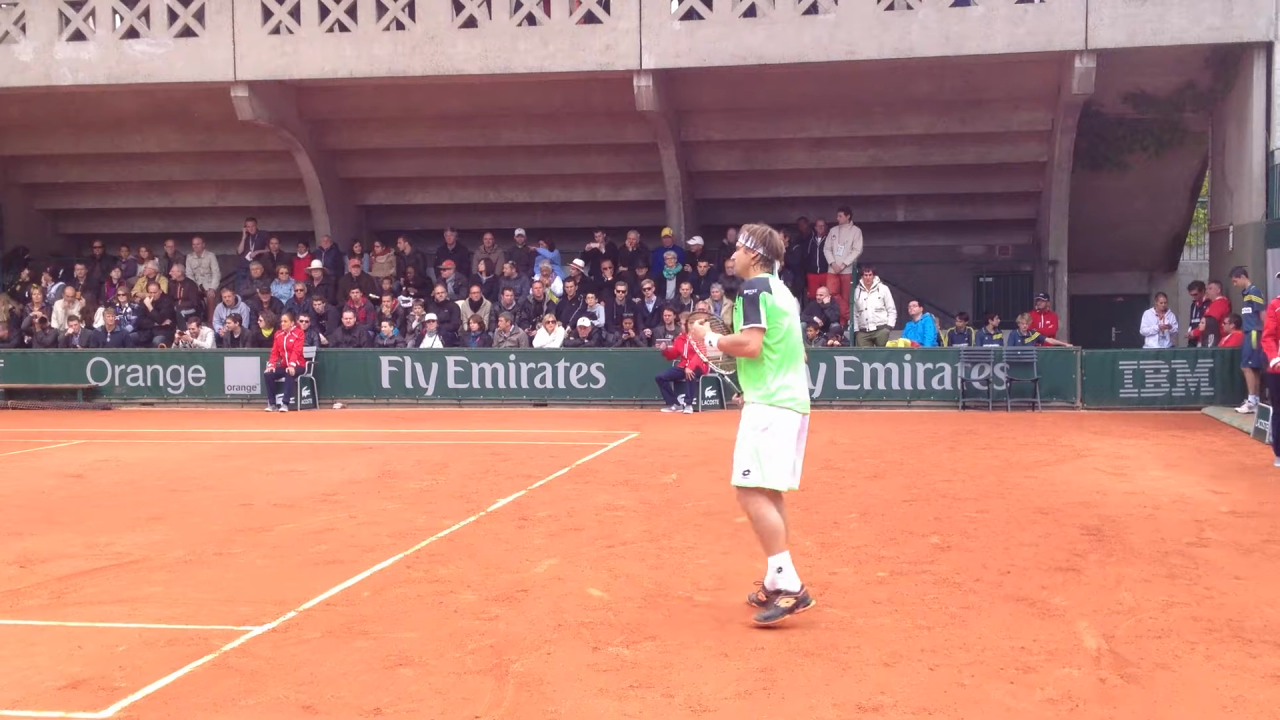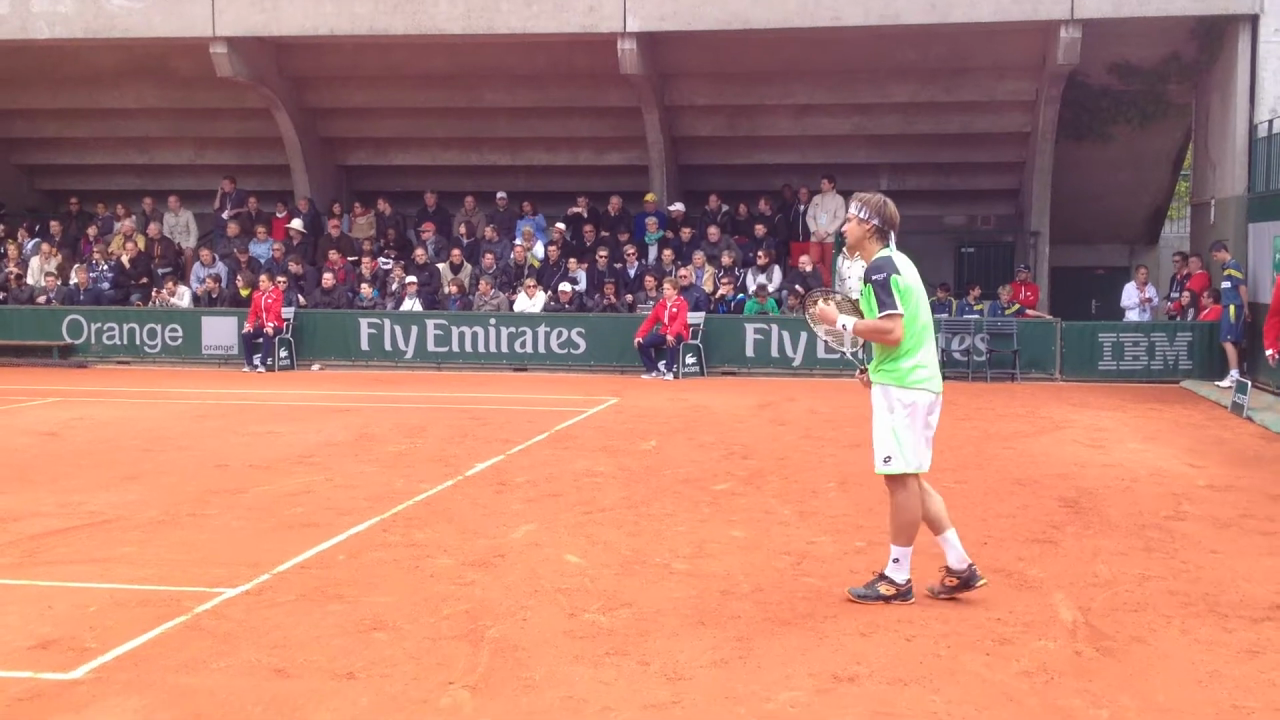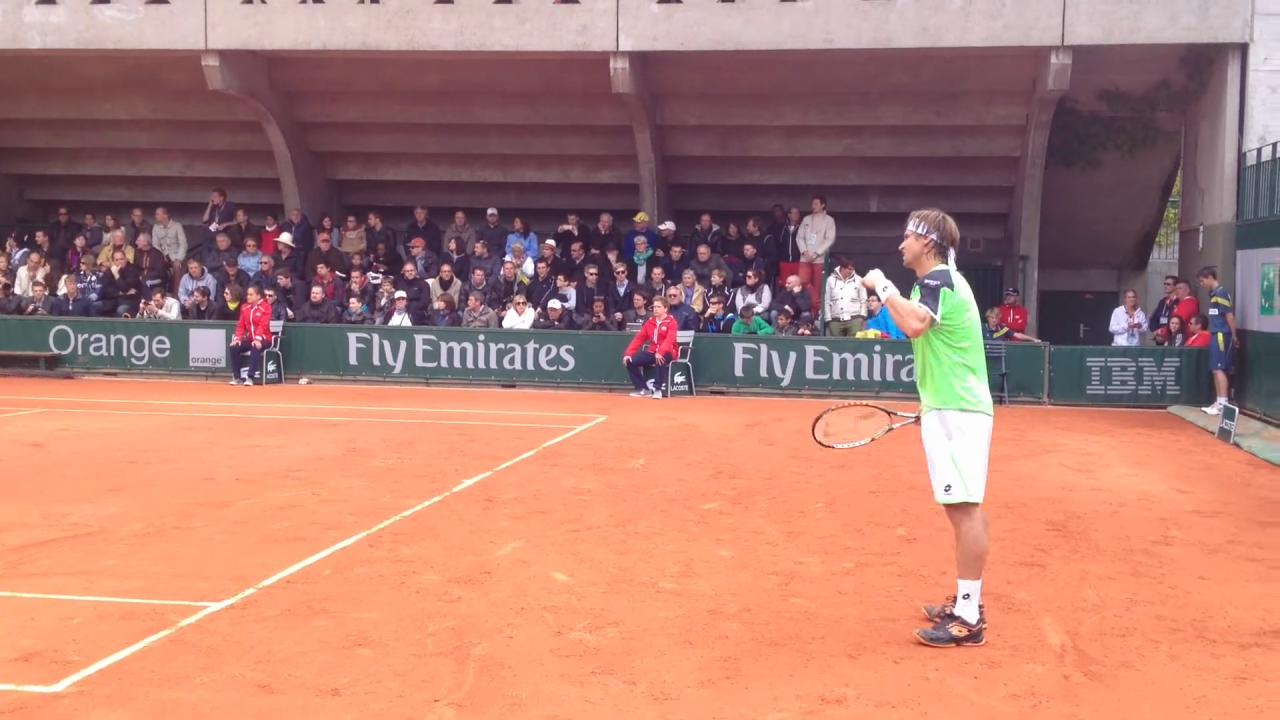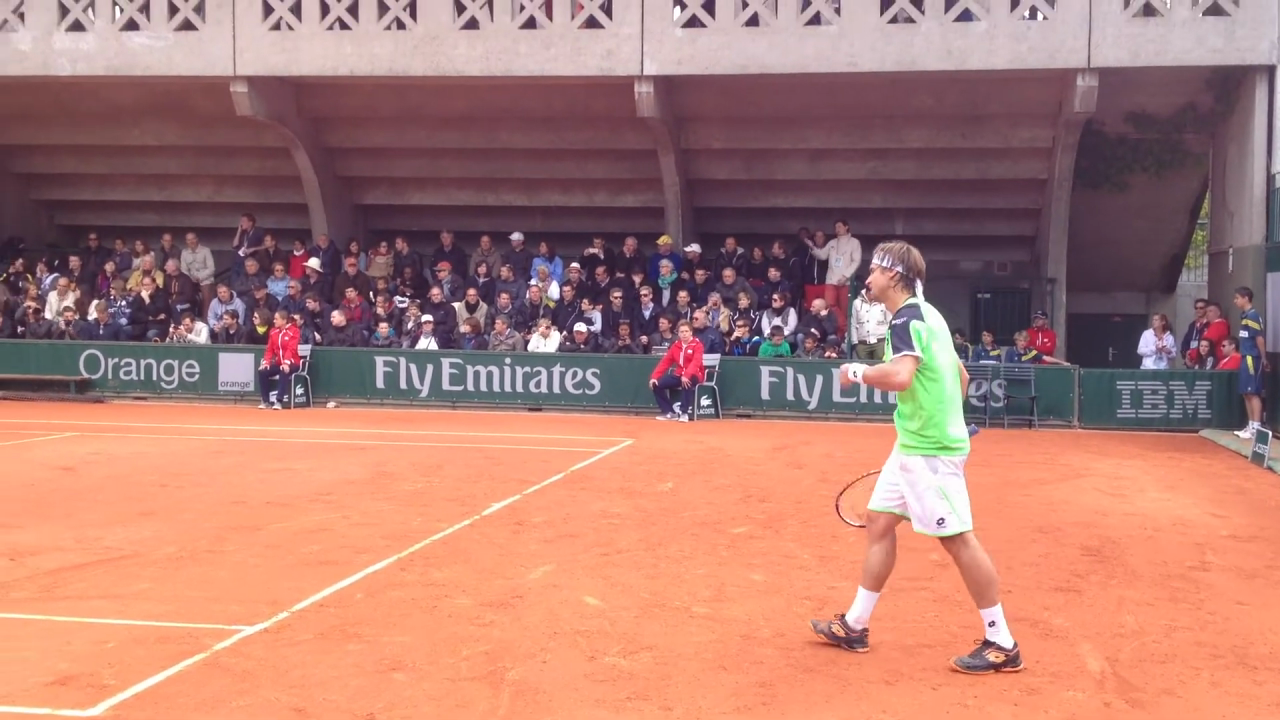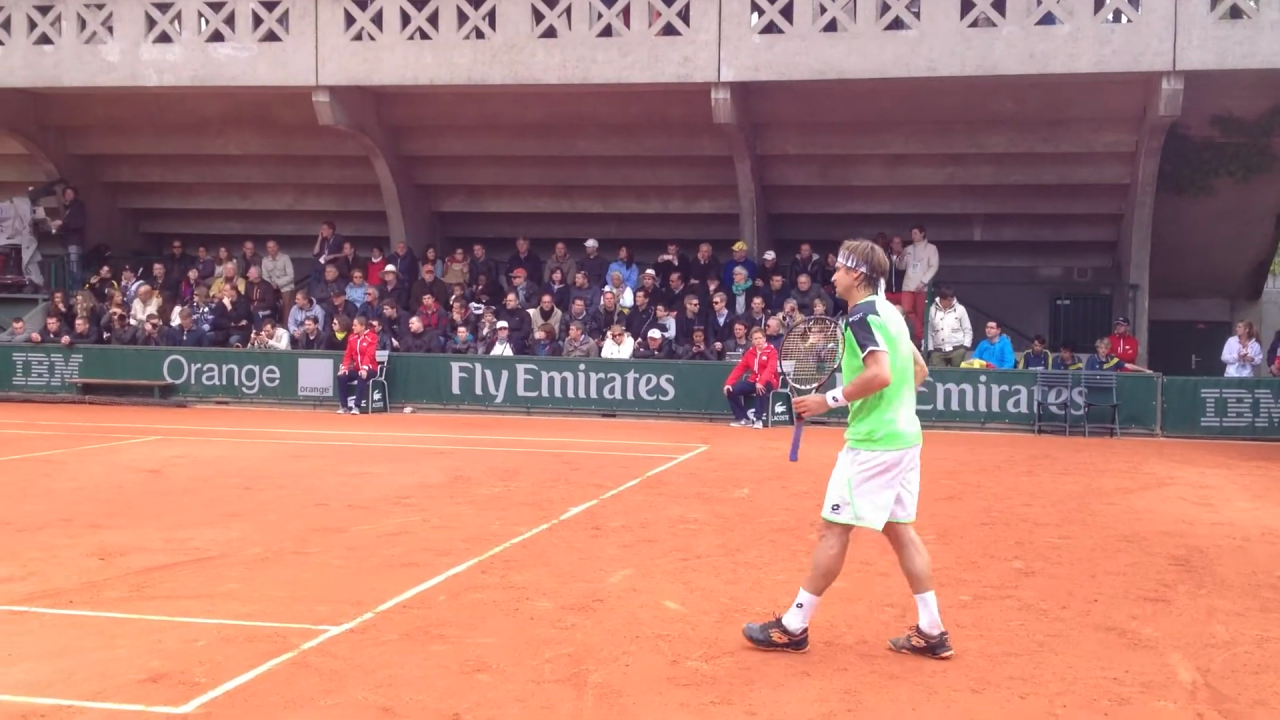
dt=0.7s
person 1, frame 1
left shoulder: (754, 287)
right shoulder: (781, 291)
left elbow: (750, 345)
left wrist: (709, 338)
left hip: (770, 406)
right hip: (794, 404)
left knee: (753, 494)
right knee: (771, 495)
left ankle: (790, 587)
right ankle: (777, 584)
person 1, frame 2
left shoulder: (880, 268)
right shoulder: (896, 262)
left elbow: (892, 332)
left wrist: (840, 321)
right wrist: (877, 369)
left hip: (902, 386)
right hip: (919, 382)
left knee: (901, 479)
right knee: (909, 479)
left ankle: (897, 578)
right ankle: (960, 566)
person 1, frame 3
left shoulder: (937, 280)
right shoulder: (947, 280)
left elbow: (913, 324)
left wrist: (882, 286)
right wrist: (933, 401)
left hip: (955, 412)
right hip: (963, 407)
left knee: (962, 509)
right knee: (967, 507)
left ankle: (968, 618)
right ankle: (967, 601)
person 1, frame 4
left shoulder: (907, 319)
right shoulder: (923, 315)
left elbow: (901, 378)
right elbow: (959, 377)
left wrist: (858, 373)
left hip: (932, 449)
right hip: (914, 444)
left knee: (956, 539)
right knee: (879, 526)
left ankle: (1001, 644)
right ankle: (854, 625)
person 1, frame 5
left shoulder: (862, 315)
right shoulder: (888, 312)
left elbow: (880, 375)
right elbow: (919, 372)
left wrist: (830, 400)
left hip: (872, 443)
right hip: (903, 438)
left knee: (834, 530)
right knee: (899, 530)
left ankle: (794, 626)
right ankle: (931, 630)
